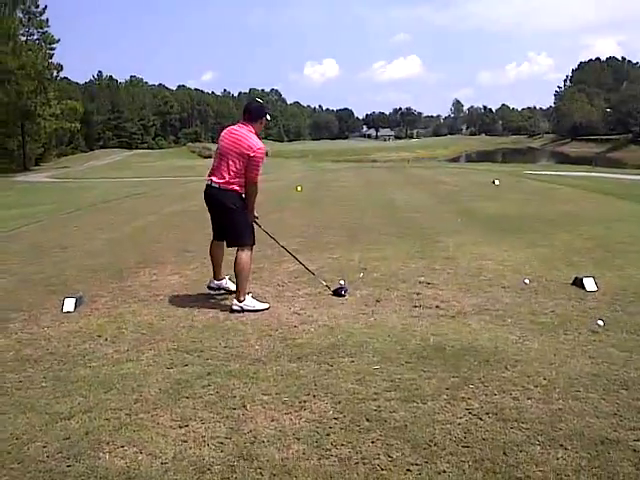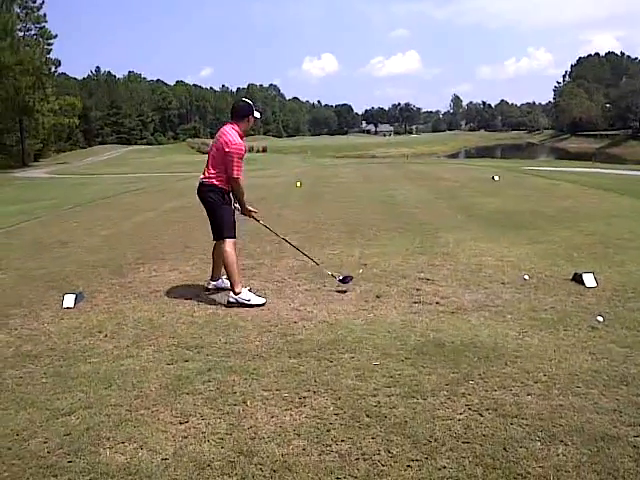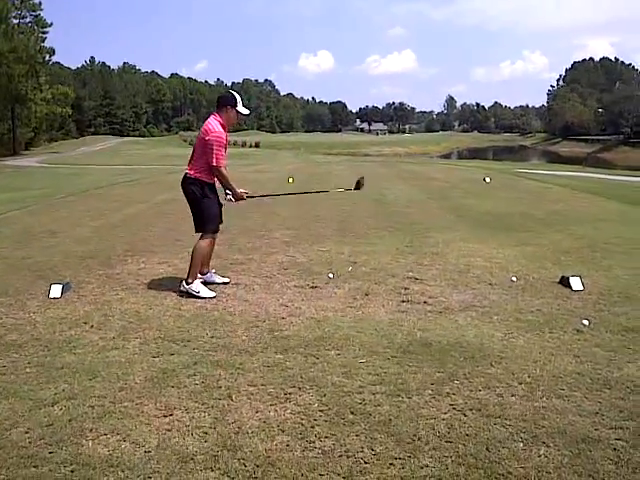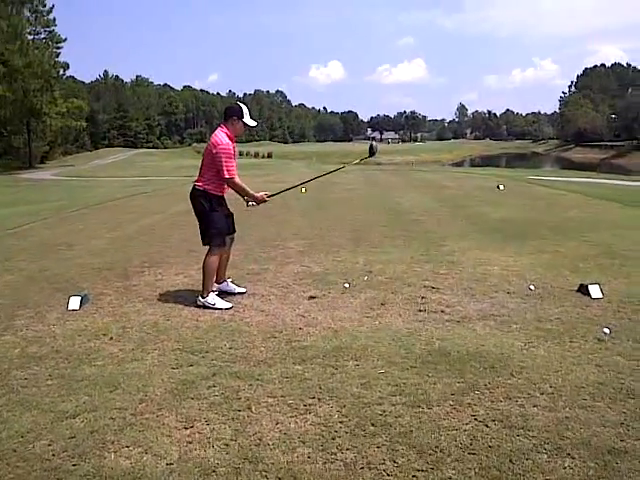
dt=0.3s
person 1, frame 1
left shoulder: (227, 132)
right shoulder: (256, 146)
right elbow: (251, 184)
right wrist: (251, 210)
left hip: (212, 190)
right hip: (230, 196)
left knee: (219, 238)
right knee: (245, 246)
left ankle: (218, 279)
right ankle: (242, 299)
person 1, frame 2
left shoulder: (225, 131)
right shoulder: (236, 143)
right elbow: (235, 179)
left wrist: (237, 201)
right wrist: (243, 205)
left hip: (210, 188)
right hip: (215, 191)
left knee: (221, 237)
right knee: (228, 240)
left ankle: (215, 280)
right ankle: (237, 291)
person 1, frame 3
left shoulder: (215, 126)
right shoulder: (216, 131)
left elbow: (217, 165)
right elbow: (218, 168)
left wrist: (228, 189)
right wrist: (234, 190)
left hip: (204, 184)
right hip: (198, 185)
left knee: (213, 229)
right knee: (207, 233)
left ankle: (204, 273)
right ankle: (190, 282)
person 1, frame 4
left shoulder: (224, 138)
right shoulder: (223, 143)
left elbow: (230, 176)
right elbow: (231, 180)
left wrist: (246, 195)
right wrist: (253, 196)
left hip: (214, 196)
right hip: (207, 197)
left knee: (227, 238)
right knee: (216, 246)
left ankle: (220, 282)
right ankle: (206, 295)
